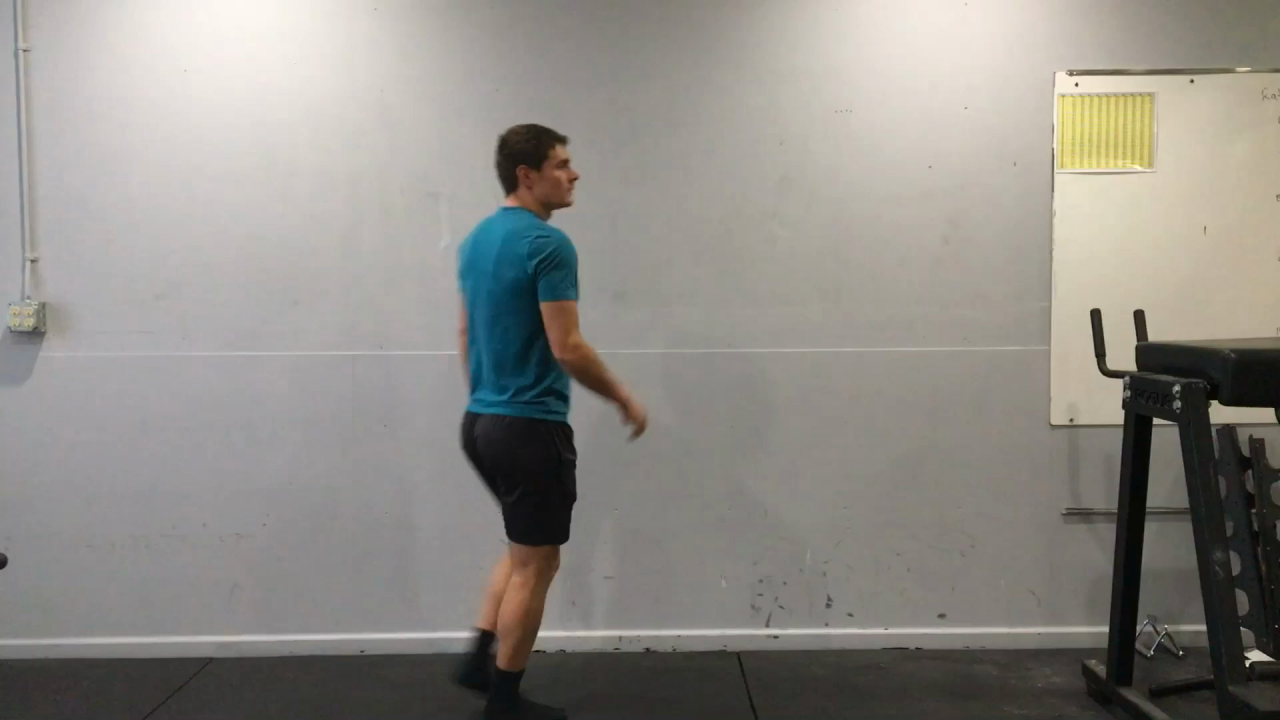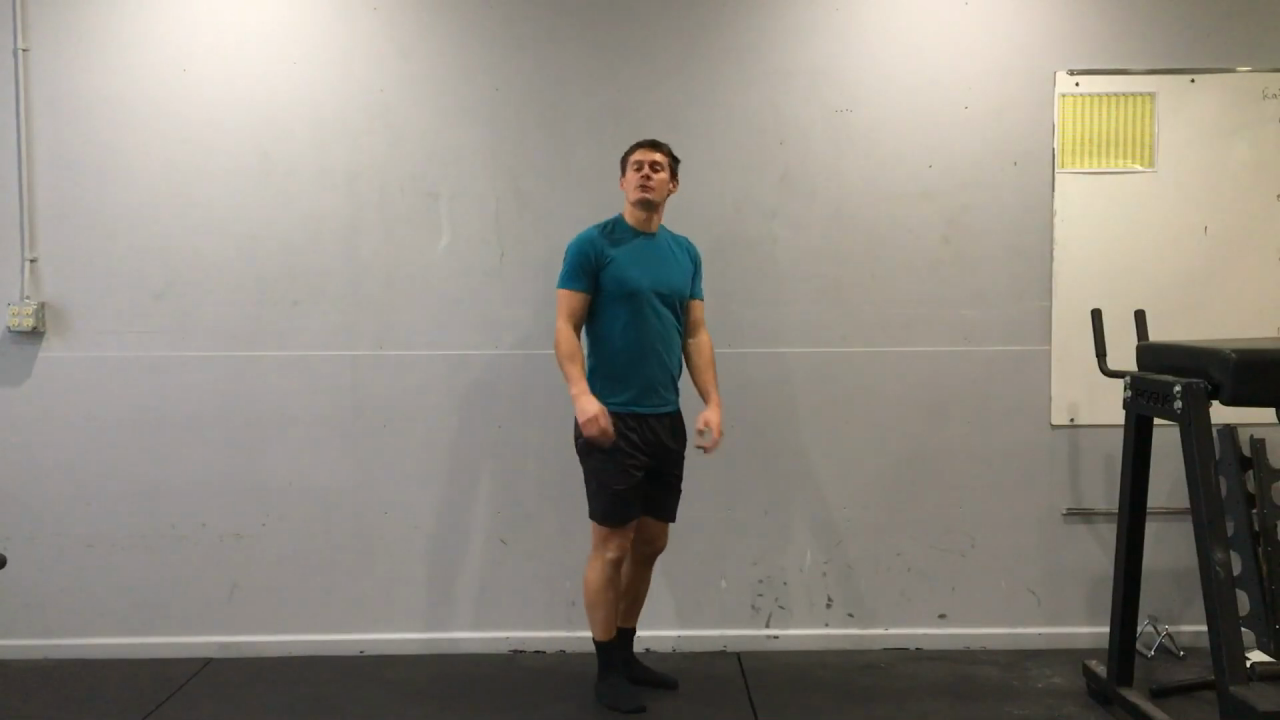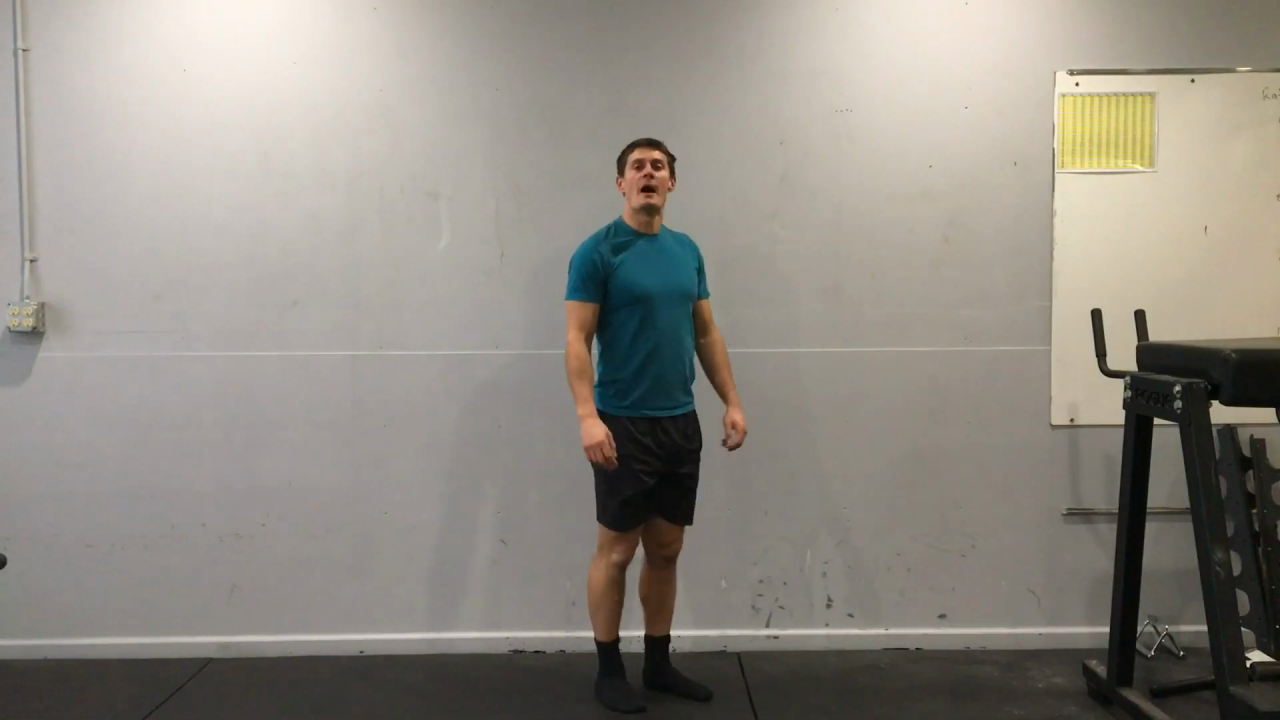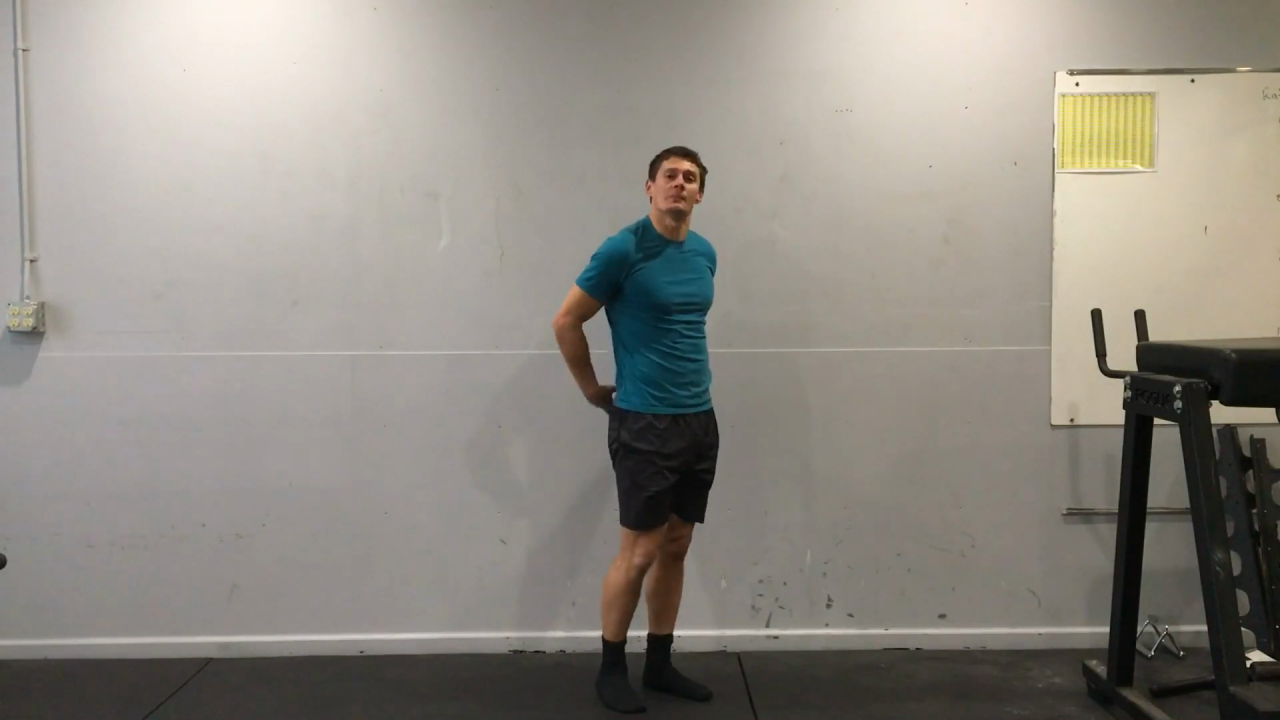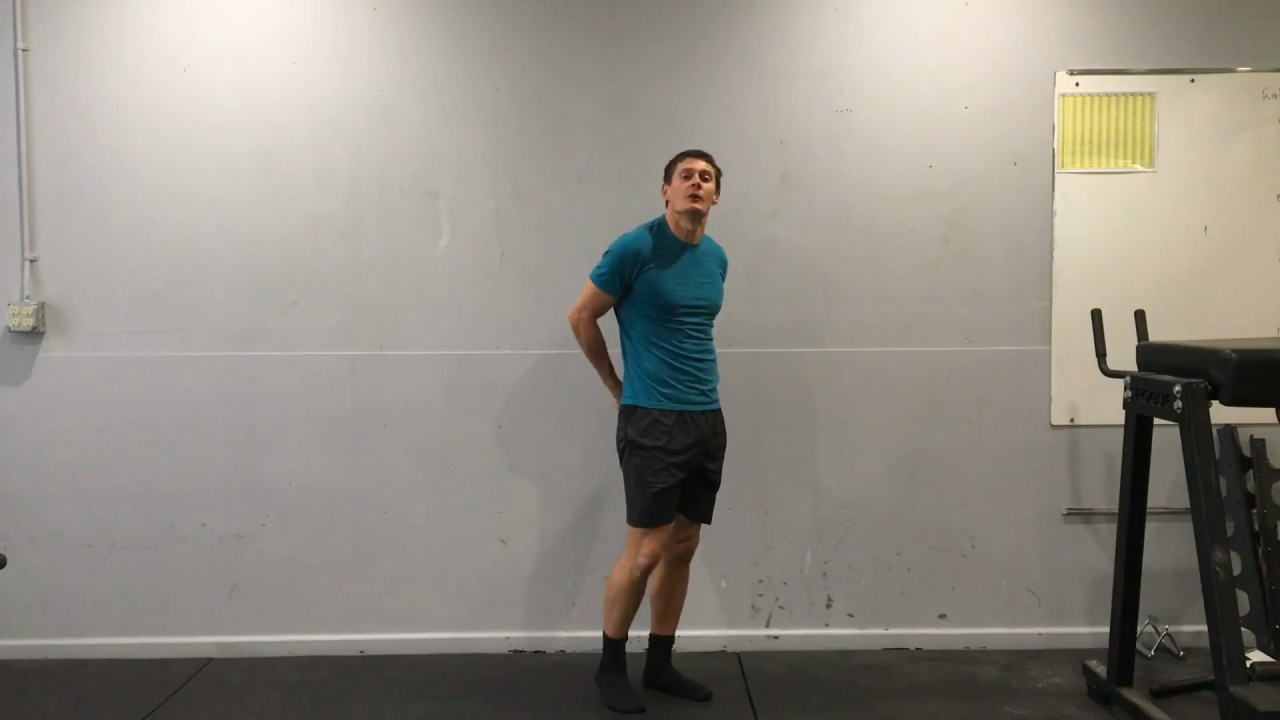
dt=1s
person 1, frame 1
left shoulder: (477, 239)
right shoulder: (548, 243)
right elbow: (566, 349)
right wrist: (623, 400)
left hip: (485, 422)
right hip: (528, 428)
left knee: (531, 550)
right knee: (535, 564)
left ankle: (479, 656)
person 1, frame 2
left shoulder: (685, 252)
right shoulder: (593, 245)
left elbow: (696, 333)
right elbow: (566, 327)
left wrist: (712, 404)
right wrist: (582, 396)
left hip: (667, 421)
right hip: (612, 423)
left knee: (650, 544)
right knee: (612, 547)
left ankle: (624, 652)
right ankle: (607, 670)
person 1, frame 3
left shoulder: (686, 250)
right shoulder: (597, 252)
left elbow: (705, 331)
right elbow: (577, 340)
left wrist: (732, 402)
right wrist: (588, 416)
left hip: (681, 423)
right hip: (624, 426)
left knee: (666, 548)
right knee: (616, 550)
left ankle: (658, 664)
right ankle: (609, 671)
person 1, frame 4
left shoulder: (705, 253)
right shoulder: (623, 251)
right elbow: (566, 322)
right wrist: (591, 389)
left hip: (700, 421)
right hip: (644, 423)
left knee: (675, 547)
right knee: (640, 550)
left ankle: (659, 663)
right ankle: (611, 668)
person 1, frame 5
left shoulder: (717, 258)
right shoulder: (635, 248)
right elbow: (582, 316)
right wrist: (615, 385)
left hip: (708, 419)
right hip: (652, 420)
left knee: (682, 547)
right knee: (646, 551)
left ankle: (659, 663)
right ankle: (611, 665)
